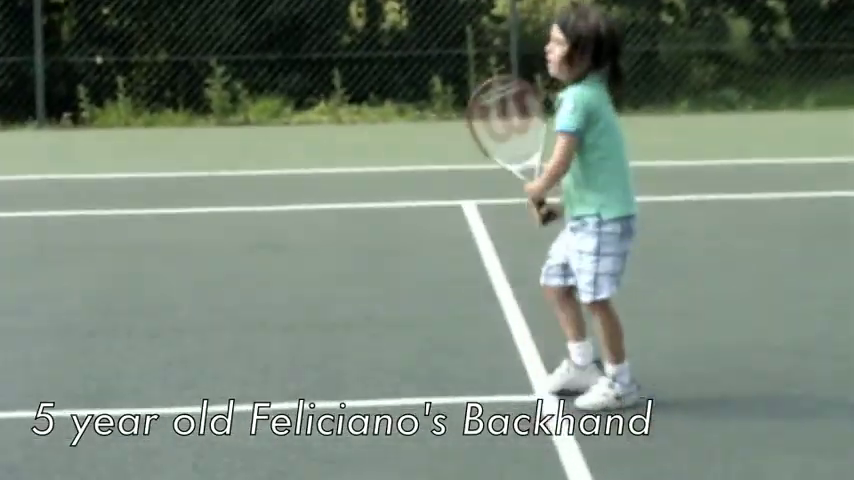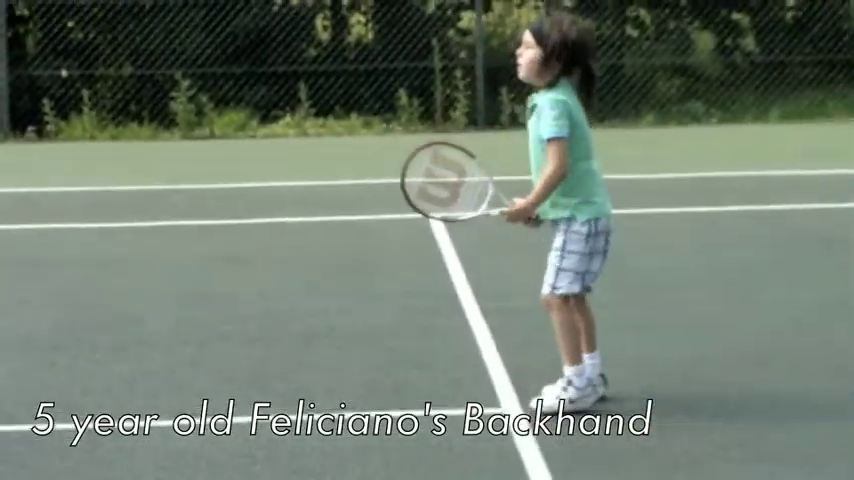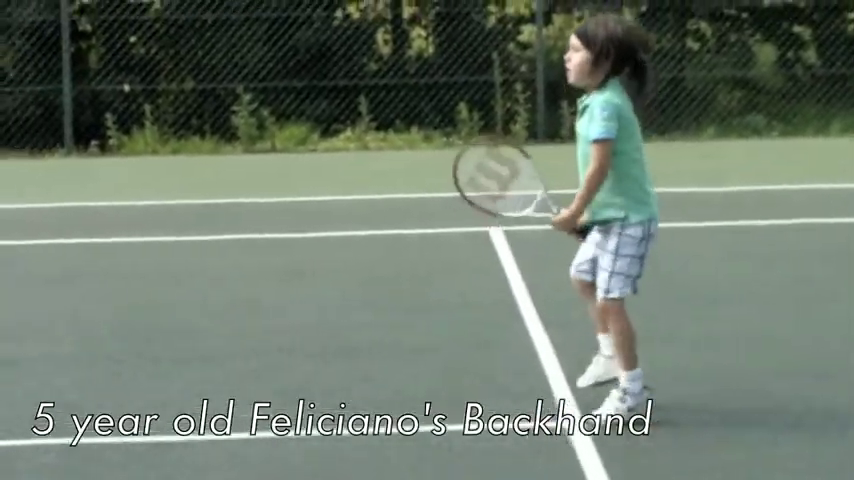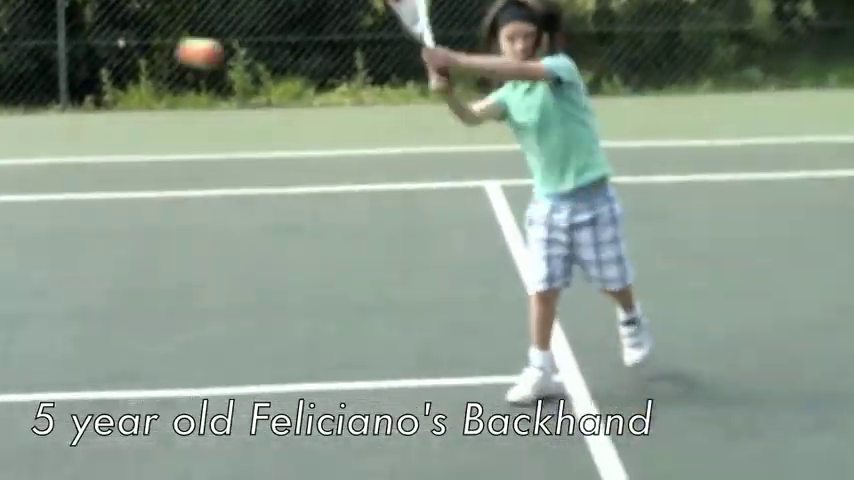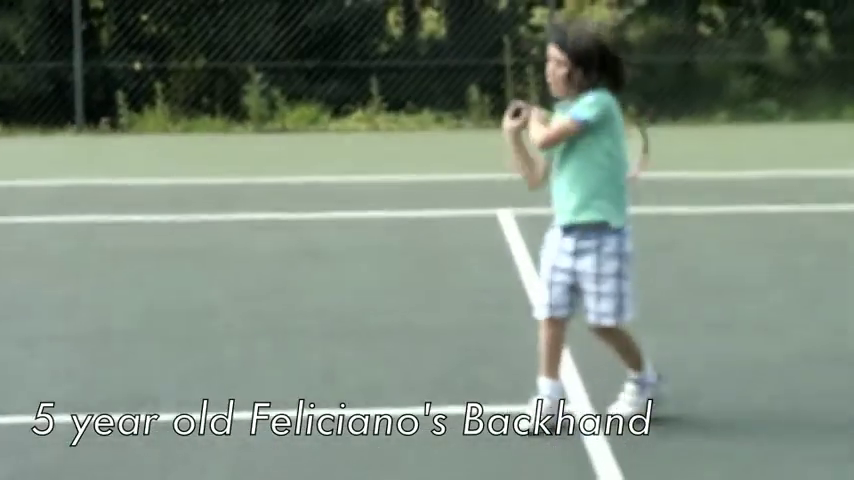
dt=0.4s
person 1, frame 1
left shoulder: (577, 98)
right shoulder: (589, 93)
left elbow: (561, 161)
left wrist: (537, 186)
right wrist: (550, 194)
left hip: (603, 216)
right hip: (586, 213)
left knee: (593, 297)
right knee: (554, 284)
left ankle: (620, 381)
right ankle: (580, 361)
person 1, frame 2
left shoulder: (553, 104)
right shoulder: (555, 98)
left elbow: (557, 166)
left wrist: (529, 204)
right wrist: (536, 204)
left hip: (578, 217)
right hip: (577, 214)
left knee: (558, 297)
right knee: (571, 297)
left ankle: (577, 384)
right ankle: (589, 373)
person 1, frame 3
left shoulder: (608, 103)
right shoulder: (601, 99)
left elbow: (599, 166)
right elbow: (605, 163)
left wrist: (576, 210)
right wrist: (585, 209)
left hip: (628, 219)
right hip: (608, 216)
left knee: (611, 300)
right knee: (585, 280)
left ankle: (631, 391)
right ankle: (610, 354)
person 1, frame 4
left shoulder: (561, 68)
right shoulder: (510, 94)
left elbow: (517, 67)
right elbow: (472, 115)
left wrist: (458, 60)
right wrist: (445, 88)
left hip: (593, 198)
right hip: (550, 205)
left knee: (614, 283)
right knee: (543, 289)
left ankle: (631, 320)
right ankle: (541, 370)
person 1, frame 5
left shoulder: (599, 103)
right shoulder: (563, 116)
left elbow: (546, 138)
right elbow: (535, 178)
left wrist: (535, 120)
right wrist: (513, 133)
left hip: (603, 235)
right hip: (564, 233)
left knee: (605, 323)
right knee: (551, 317)
left ankle: (643, 381)
right ankle: (549, 399)
